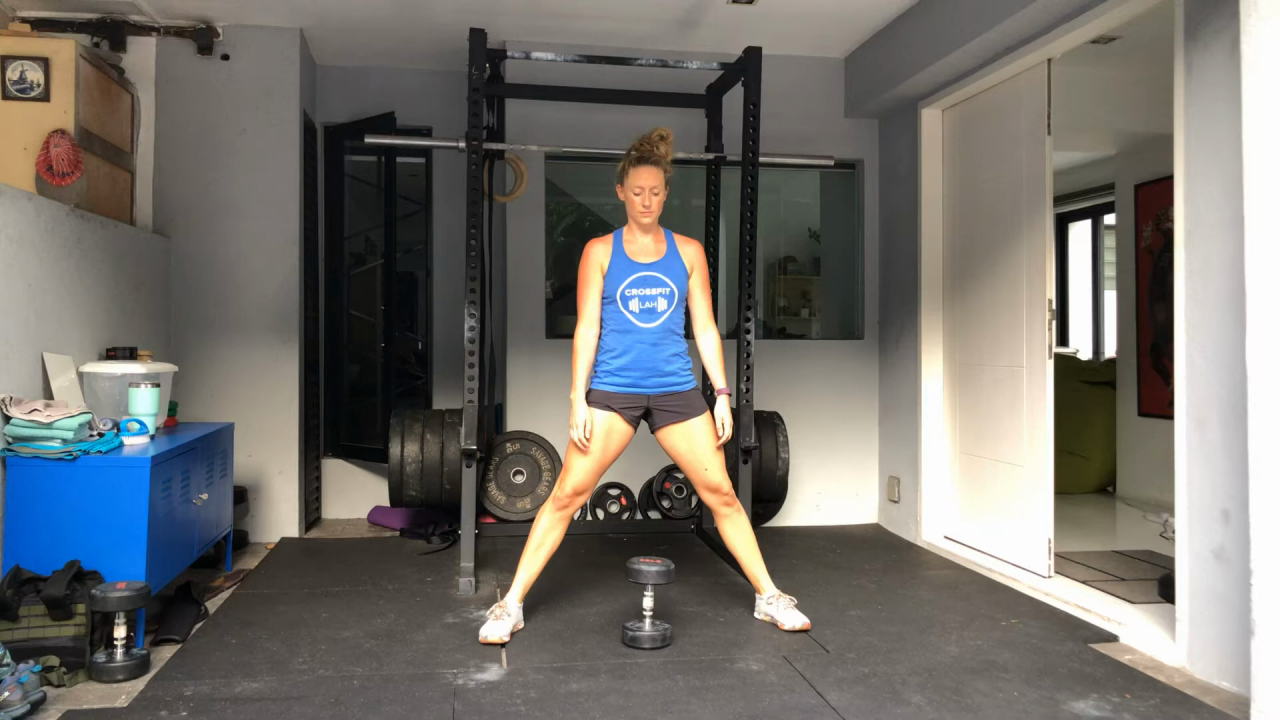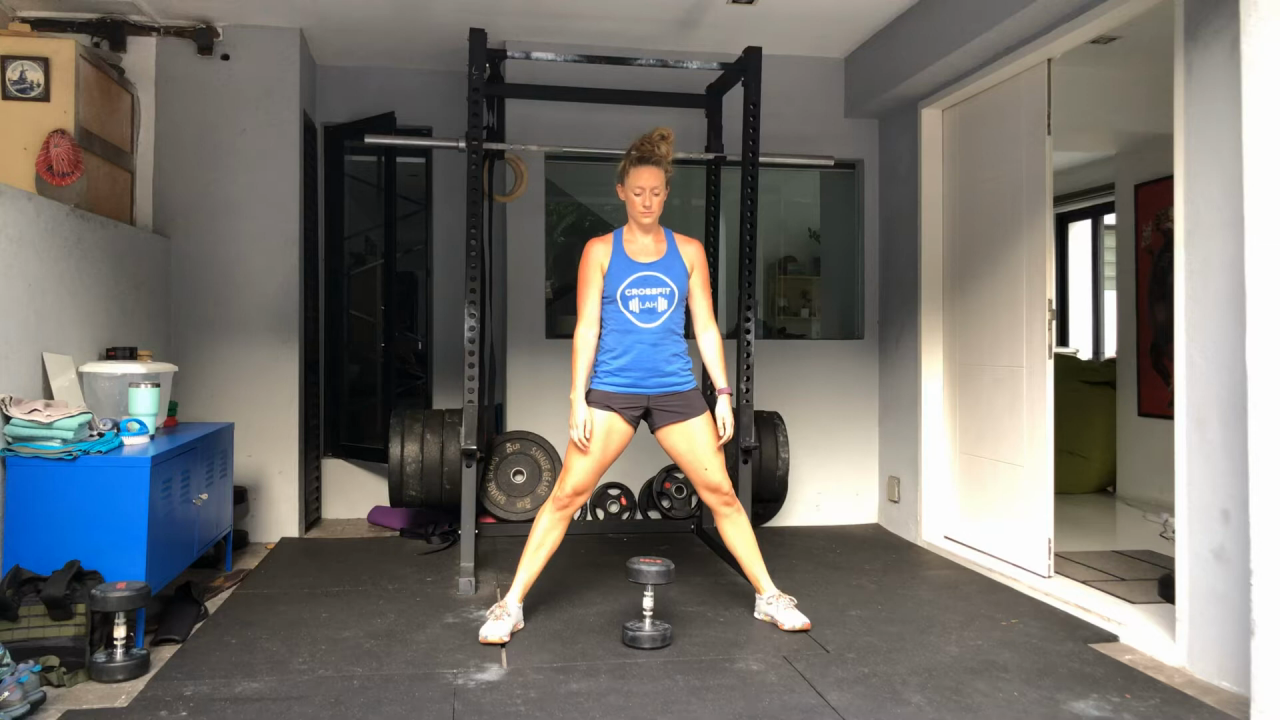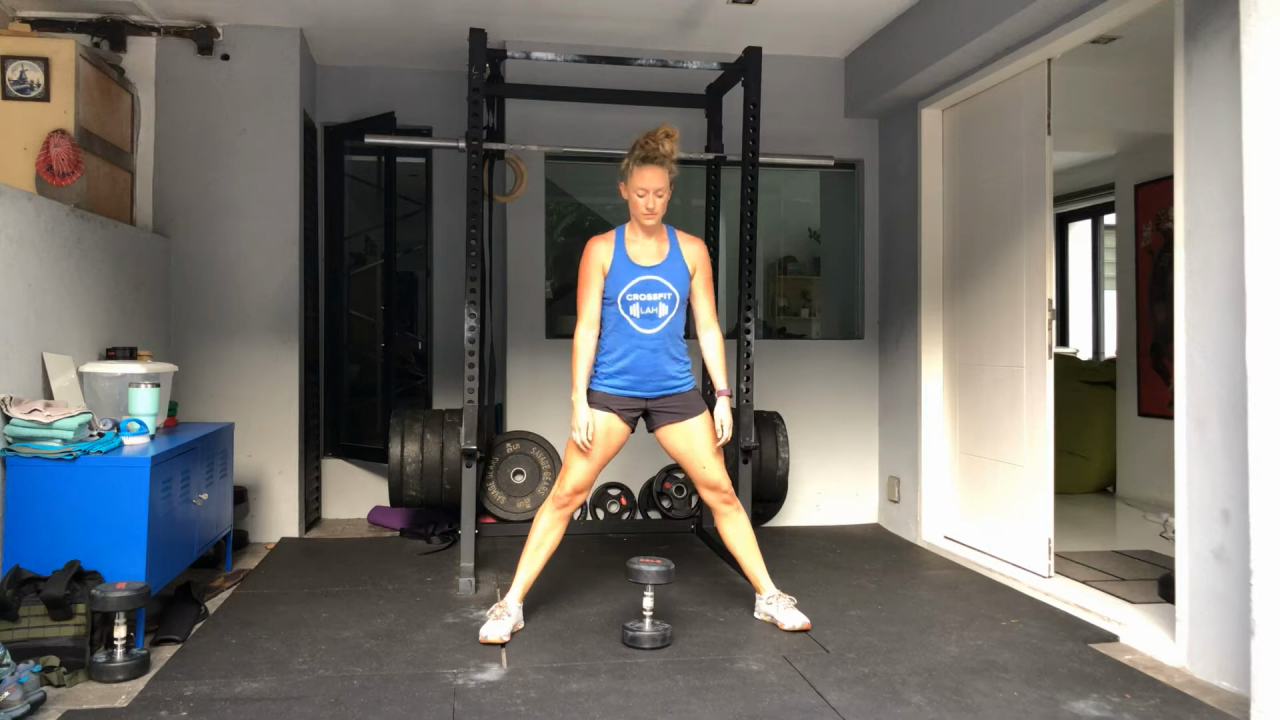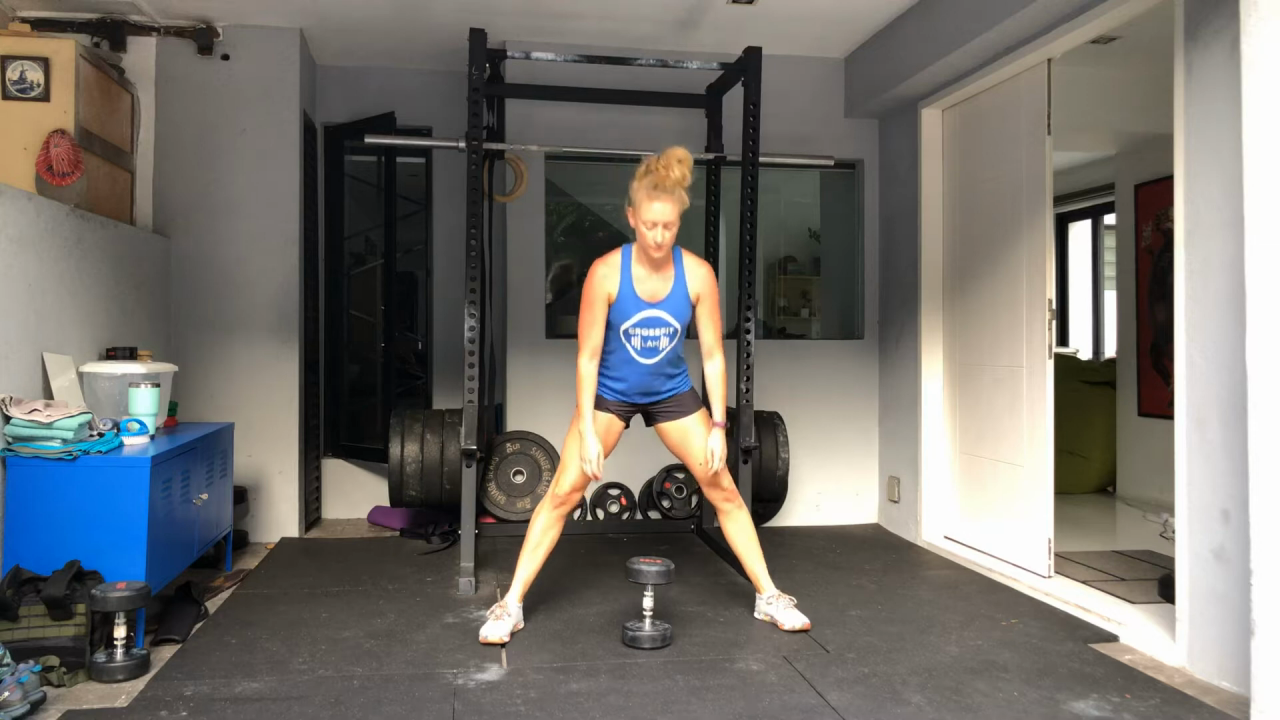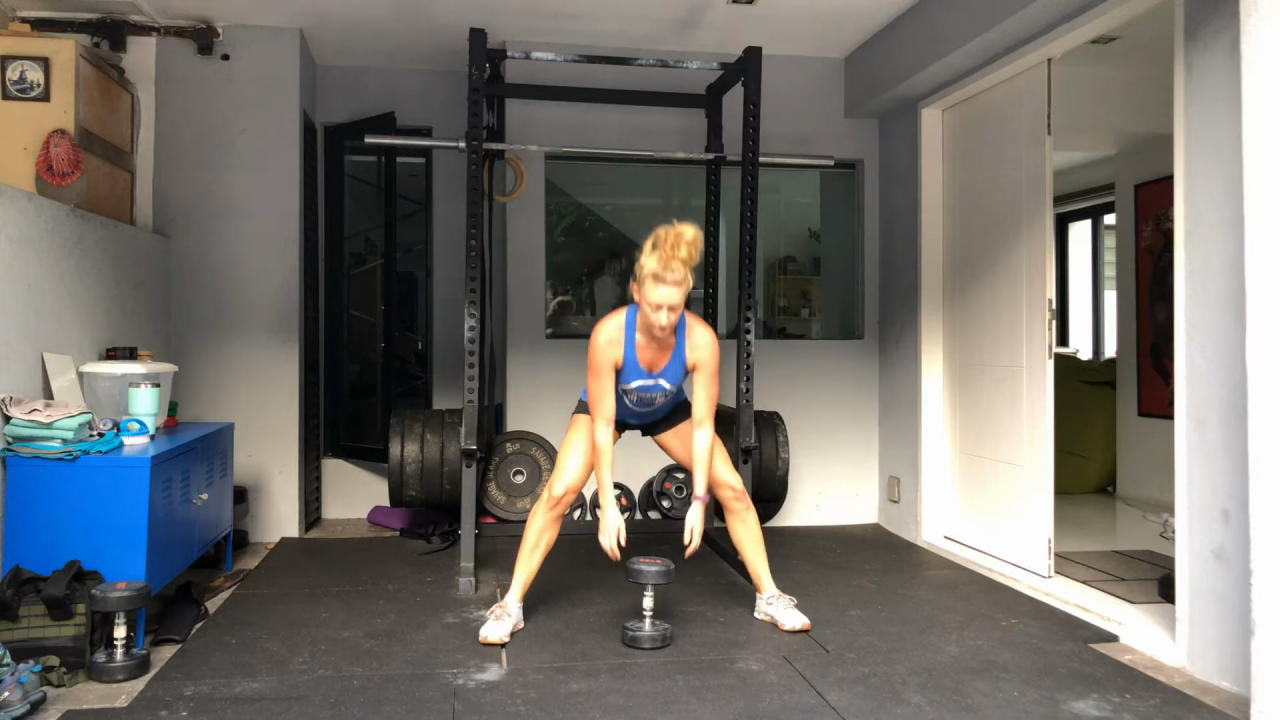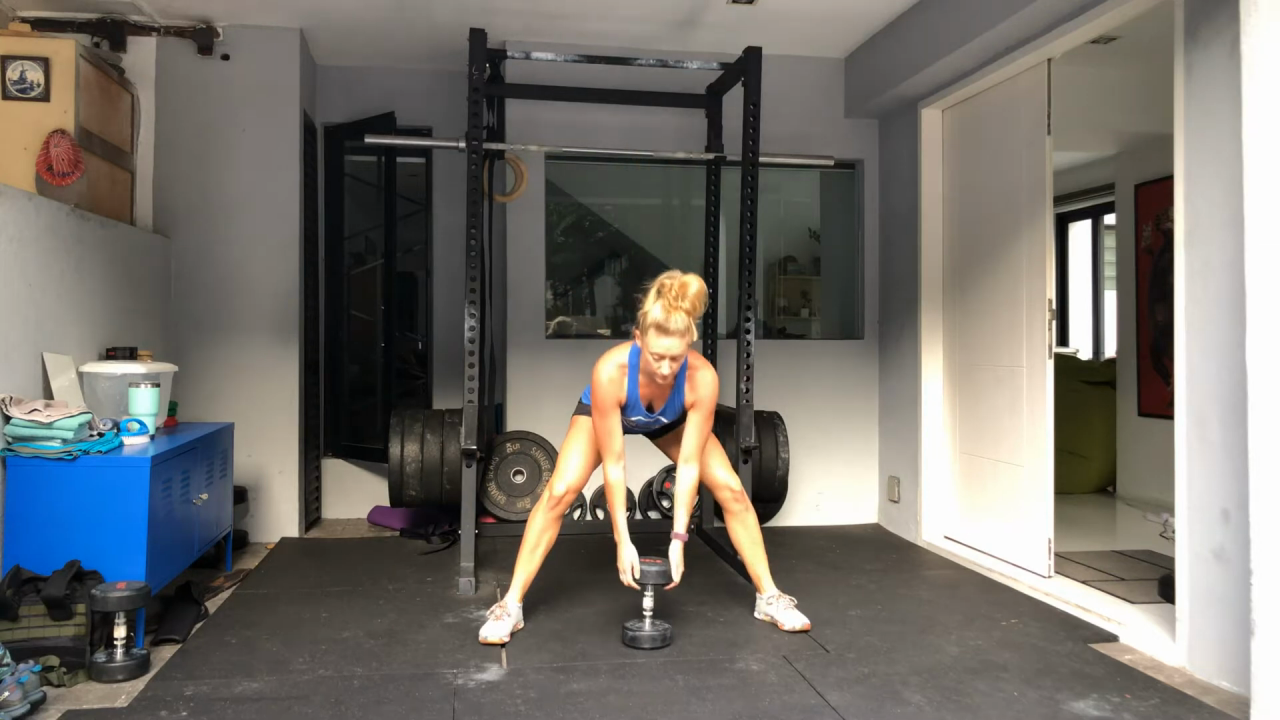
dt=0.3s
person 1, frame 1
left shoulder: (688, 251)
right shoulder: (600, 251)
left elbow: (705, 327)
right elbow: (587, 328)
left wrist: (722, 394)
right wrist: (578, 398)
left hip: (676, 390)
right hip: (613, 390)
left knee: (720, 493)
right knee: (568, 494)
left ankle: (769, 597)
right ankle: (510, 604)
person 1, frame 2
left shoulder: (688, 250)
right shoulder: (600, 250)
left elbow: (705, 326)
right elbow: (587, 327)
left wrist: (723, 393)
right wrist: (577, 399)
left hip: (676, 391)
right hip: (613, 391)
left knee: (720, 493)
right knee: (567, 494)
left ankle: (768, 596)
right ankle: (511, 604)
person 1, frame 3
left shoulder: (691, 250)
right shoulder: (602, 249)
left elbow: (708, 327)
right elbow: (586, 330)
left wrist: (723, 396)
right wrist: (579, 401)
left hip: (675, 392)
right hip: (610, 391)
left knee: (720, 492)
right knee: (566, 494)
left ankle: (769, 596)
right ankle: (510, 604)
person 1, frame 4
left shoulder: (698, 273)
right shoulder: (606, 272)
left elbow: (713, 355)
right elbow: (588, 357)
left wrist: (718, 426)
right wrist: (587, 432)
left hip: (672, 394)
right hip: (610, 395)
left knee: (722, 488)
right knee: (563, 492)
left ankle: (769, 596)
right ankle: (511, 604)
person 1, frame 5
left shoulder: (701, 339)
right shoulder: (609, 333)
left elbow: (703, 425)
right elbow: (602, 424)
left wrist: (699, 500)
right wrist: (607, 505)
left hip: (669, 413)
right hip: (606, 408)
left knee: (731, 488)
right knee: (559, 492)
left ankle: (769, 596)
right ankle: (510, 604)
person 1, frame 6
left shoulder: (703, 378)
right shoulder: (610, 371)
left elbow: (689, 464)
right elbow: (614, 464)
left wrist: (678, 538)
right wrist: (623, 541)
left hip: (671, 422)
right hip: (601, 414)
left knee: (731, 489)
right knee: (559, 492)
left ankle: (769, 597)
right ankle: (510, 605)
